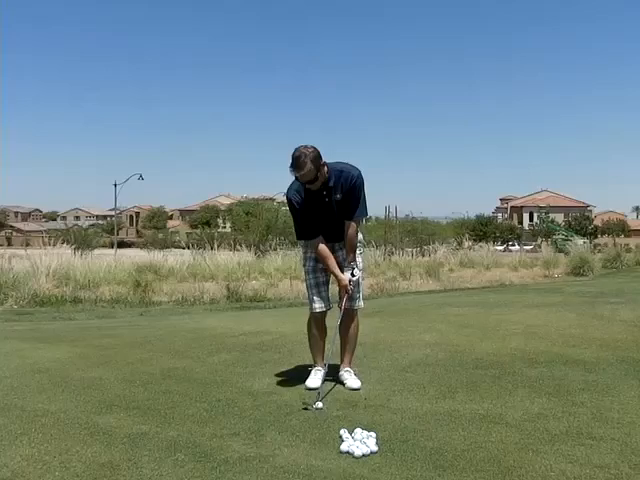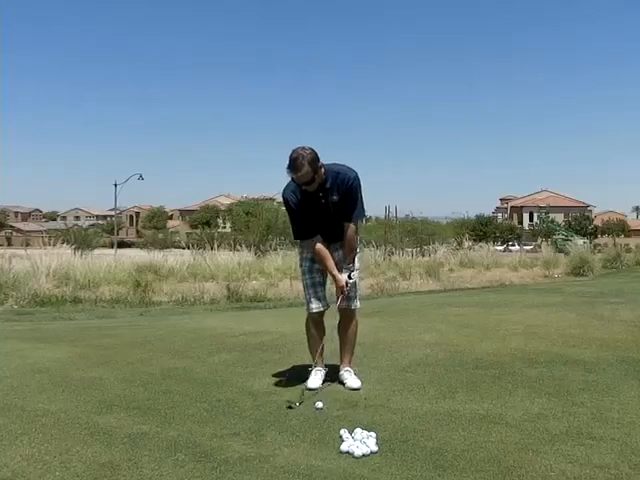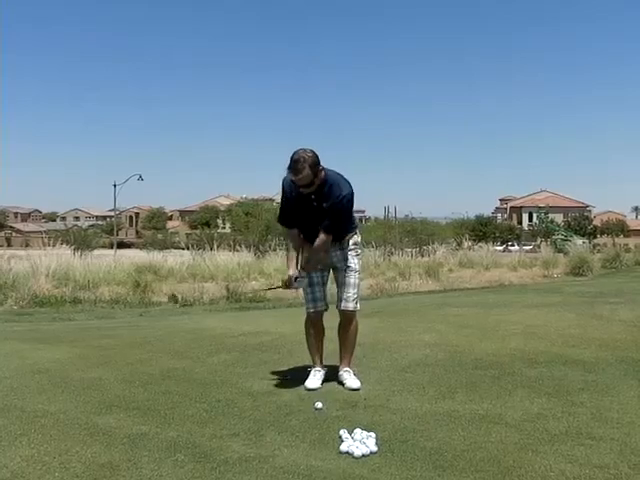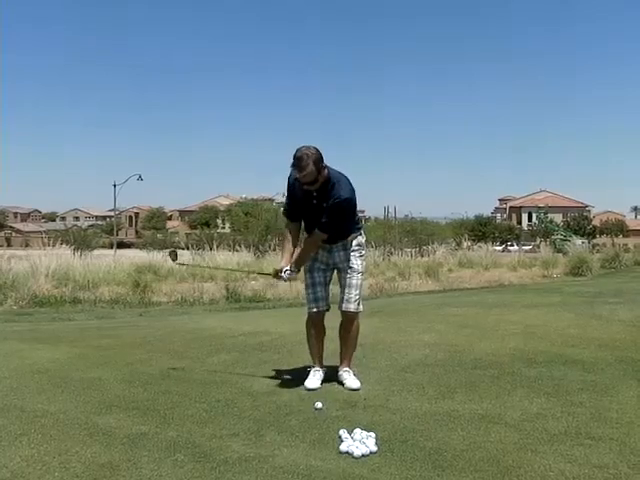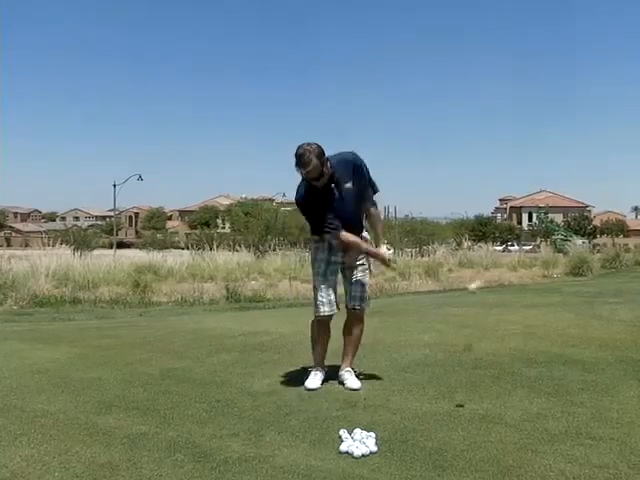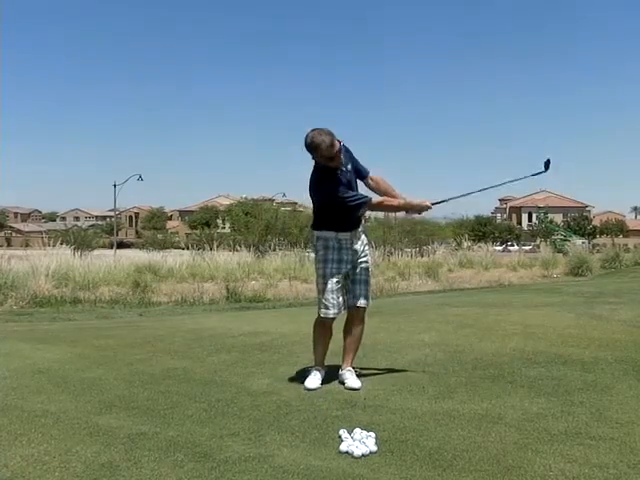
dt=0.3s
person 1, frame 1
left shoulder: (350, 176)
right shoulder: (295, 194)
left elbow: (352, 225)
right elbow: (315, 241)
left wrist: (349, 265)
right wrist: (337, 275)
left hip: (348, 244)
right hip: (315, 249)
left knee: (351, 308)
right knee: (317, 310)
left ankle: (346, 367)
right ankle: (318, 367)
person 1, frame 2
left shoulder: (346, 178)
right shoulder: (292, 194)
left elbow: (351, 227)
right elbow: (313, 240)
left wrist: (348, 267)
right wrist: (335, 275)
left hip: (345, 245)
right hip: (312, 249)
left knee: (348, 308)
right knee: (315, 311)
left ankle: (346, 367)
right ankle: (318, 366)
person 1, frame 3
left shoulder: (341, 191)
right shoulder: (289, 184)
left elbow: (326, 239)
right elbow: (292, 229)
left wrist: (302, 270)
right wrist: (292, 267)
left hip: (344, 246)
right hip: (310, 248)
left knee: (348, 310)
right knee: (314, 312)
left ankle: (346, 368)
right ankle: (317, 367)
person 1, frame 4
left shoulder: (343, 193)
right shoulder: (295, 181)
left elbow: (319, 236)
right elbow: (293, 222)
left wrist: (295, 266)
right wrist: (287, 258)
left hip: (348, 245)
right hip: (317, 249)
left knee: (350, 311)
right knee: (316, 312)
left ankle: (345, 368)
right ankle: (317, 367)
person 1, frame 5
left shoulder: (351, 162)
right shoulder: (305, 196)
left elbow: (369, 204)
right elbow: (338, 235)
left wrist: (378, 245)
right wrist: (375, 254)
left hip: (359, 243)
right hip: (326, 246)
left knee: (357, 310)
right knee: (324, 312)
left ankle: (347, 368)
right ankle: (317, 368)
person 1, frame 6
left shoulder: (343, 151)
right shoulder: (323, 185)
left elbow: (370, 179)
right elbow: (374, 205)
left wrist: (403, 201)
right wrist: (410, 206)
left hip: (357, 238)
right hip: (331, 243)
left knee: (358, 309)
right knee: (328, 312)
left ankle: (347, 368)
right ankle: (317, 368)
